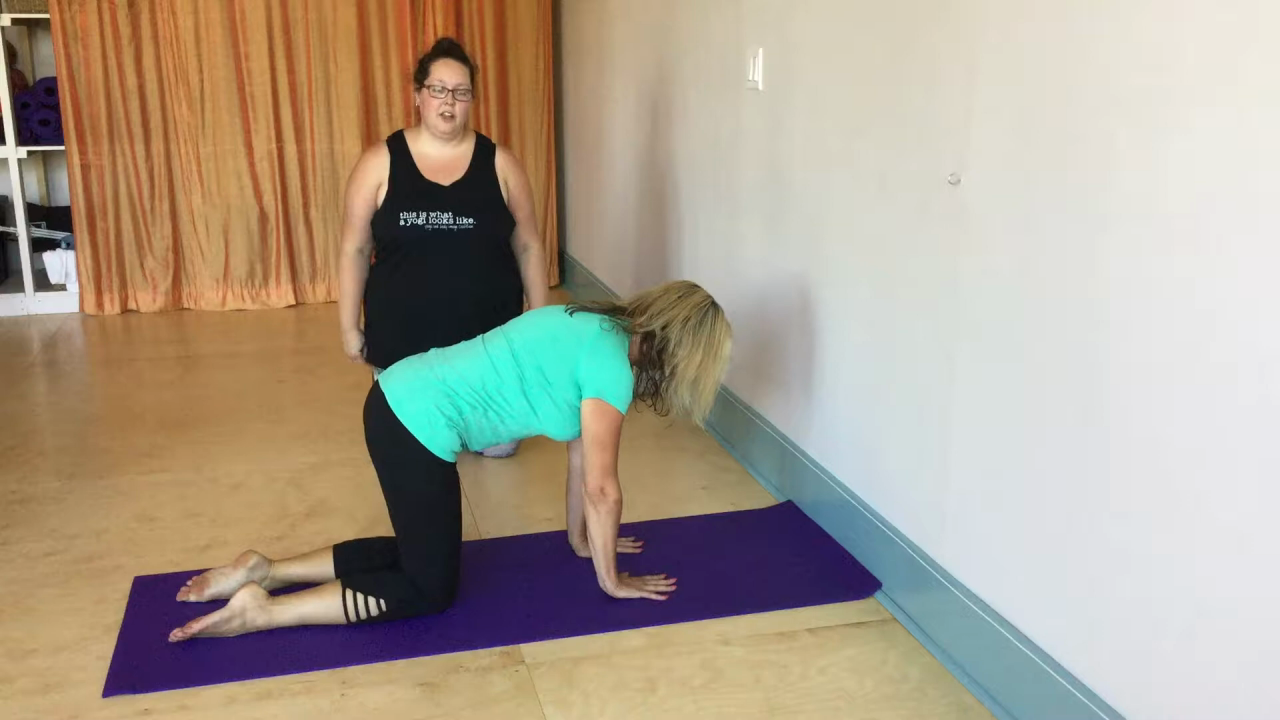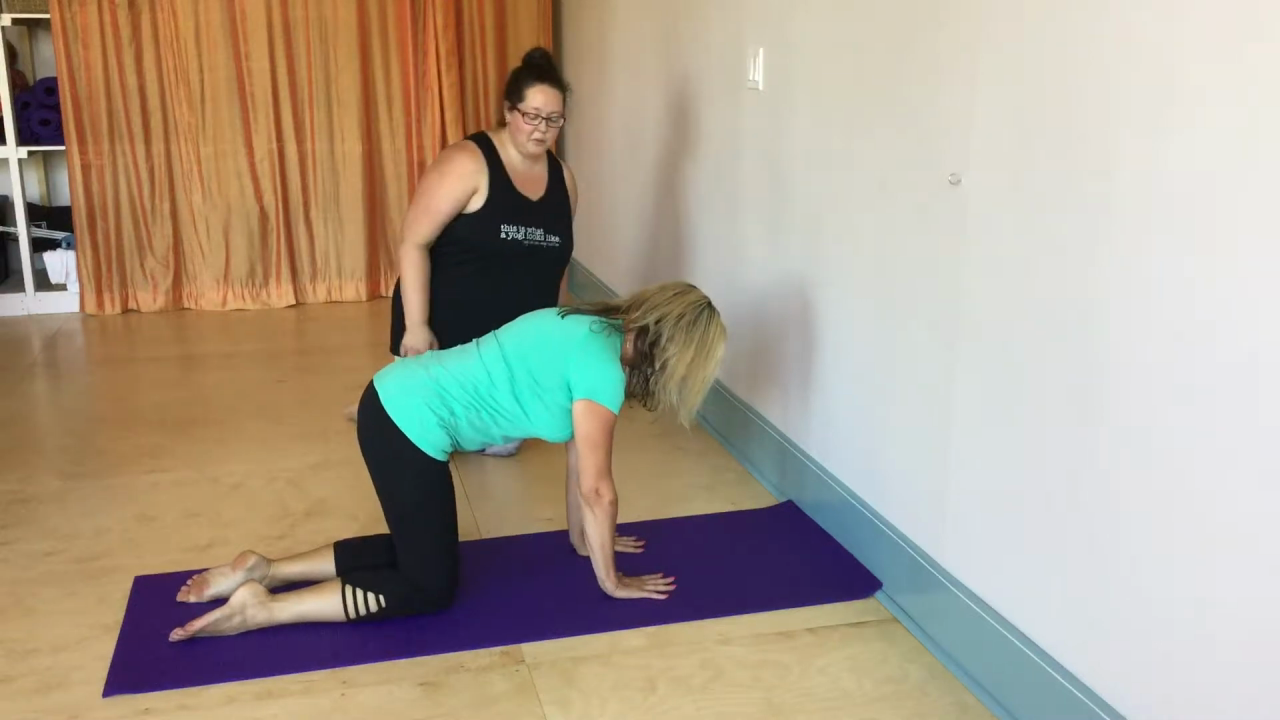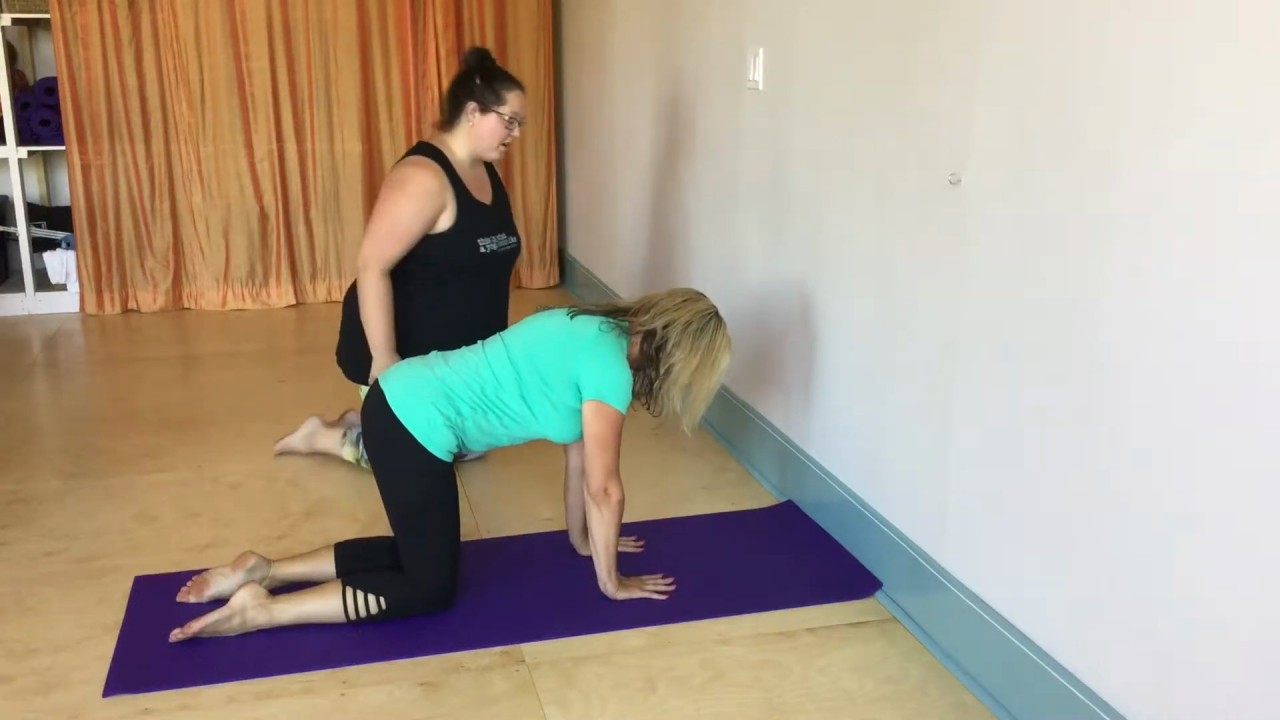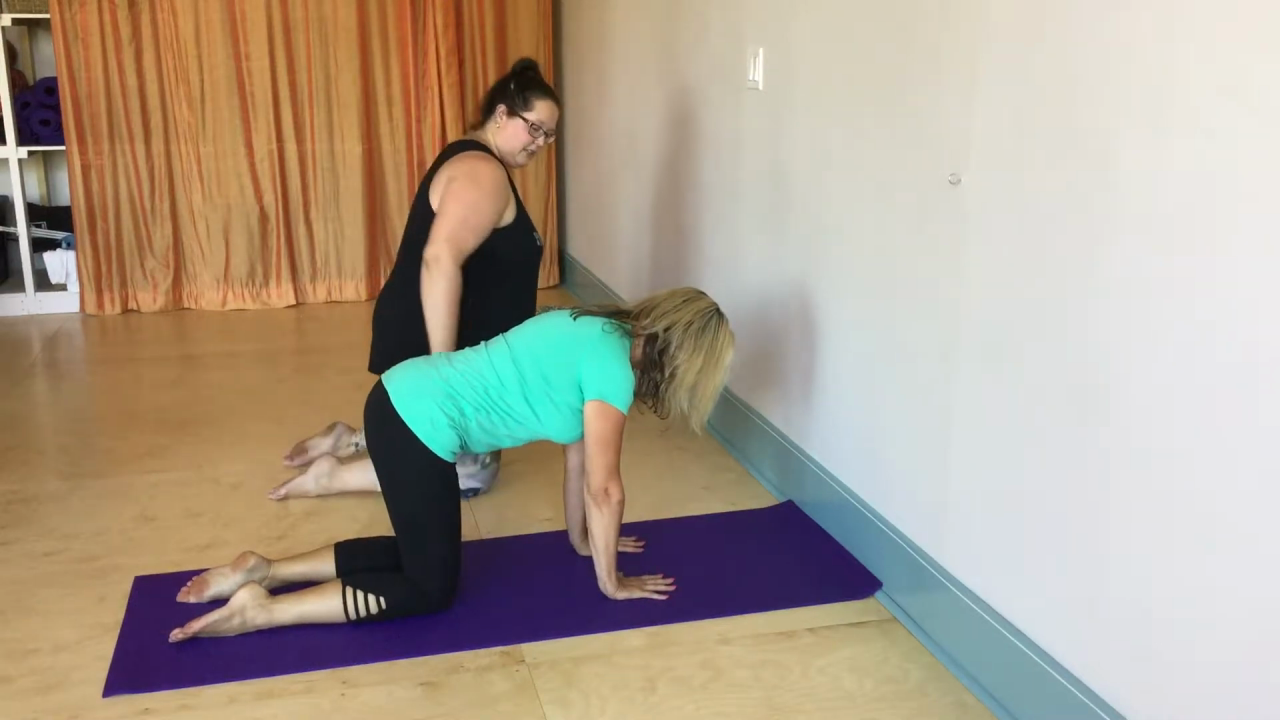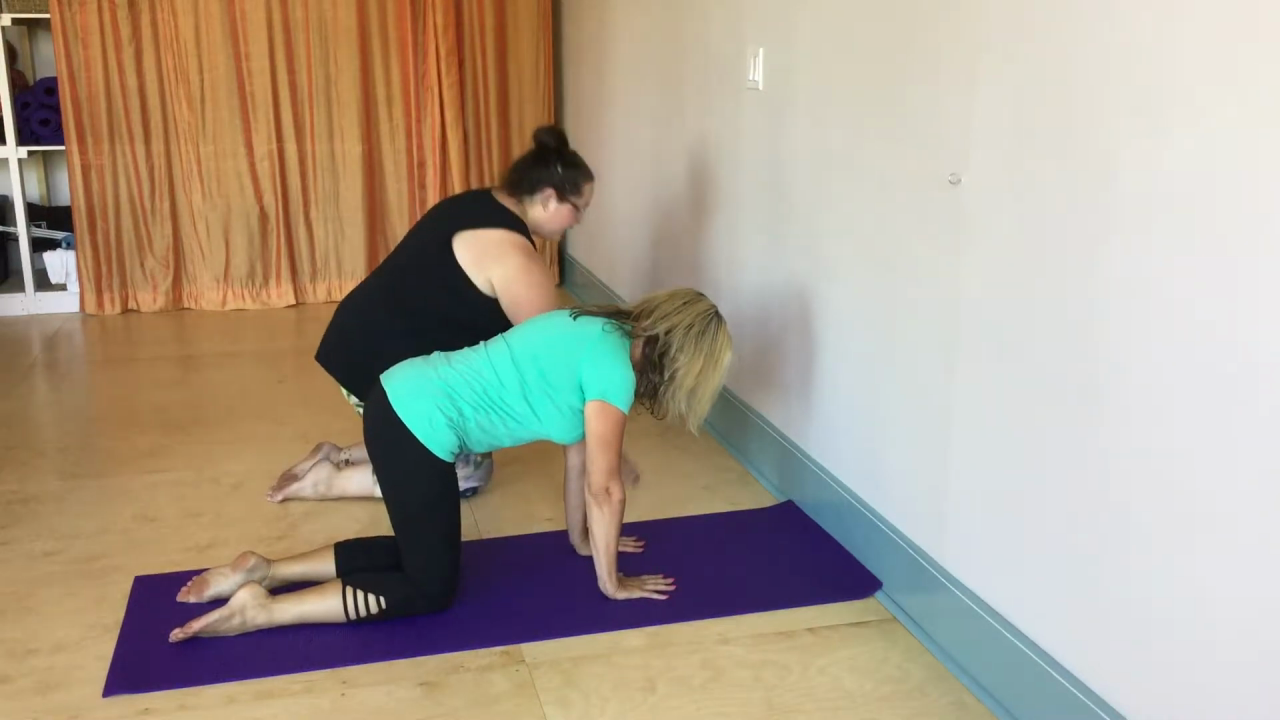
dt=1s
person 1, frame 1
left shoulder: (598, 331)
right shoulder: (612, 365)
left elbow: (579, 454)
right elbow: (601, 486)
left wrist: (580, 538)
right wrist: (611, 580)
left hip: (400, 400)
right hip: (418, 424)
left knee: (422, 552)
right knee: (431, 590)
left ankle: (263, 571)
right ankle: (259, 611)
person 1, frame 2
left shoulder: (596, 331)
right shoulder: (602, 365)
left elbow: (577, 454)
right elbow: (596, 487)
left wrist: (583, 538)
right wrist: (611, 580)
left hip: (394, 402)
right hip: (409, 424)
left knee: (418, 549)
right knee: (432, 587)
left ankle: (262, 570)
right ankle: (260, 609)
person 1, frame 3
left shoulder: (599, 333)
right shoulder: (610, 365)
left elbow: (579, 454)
right elbow: (603, 487)
left wrist: (582, 538)
right wrist: (611, 581)
left hip: (401, 400)
right hip: (415, 423)
left knee: (421, 553)
right knee: (432, 589)
left ankle: (262, 570)
right ankle: (260, 610)
person 1, frame 4
left shoulder: (602, 334)
right shoulder: (612, 367)
left elbow: (579, 454)
right elbow: (603, 488)
left wrist: (582, 538)
right wrist: (611, 581)
left hip: (403, 400)
right hip: (418, 424)
left knee: (421, 553)
right knee: (431, 588)
left ankle: (262, 570)
right ankle: (260, 609)
person 1, frame 5
left shoulder: (600, 332)
right shoulder: (613, 367)
left elbow: (578, 453)
right elbow: (605, 487)
left wrist: (582, 538)
right wrist: (612, 581)
left hip: (401, 399)
right hip: (417, 423)
left knee: (421, 552)
right knee: (432, 588)
left ankle: (263, 570)
right ankle: (260, 608)
person 2, frame 1
left shoulder: (499, 163)
right shoulder: (380, 162)
left elbow: (528, 247)
right elbow: (354, 250)
right wrist: (349, 327)
left hip: (487, 337)
right hip: (403, 338)
left knee: (498, 444)
person 2, frame 2
left shoulder: (562, 178)
right shoulder: (467, 163)
left elbow: (557, 260)
right elbow: (413, 243)
right wrist: (416, 326)
right hip: (445, 332)
left knee: (503, 444)
person 2, frame 3
left shoulder: (485, 171)
right shoulder: (422, 178)
right elbow: (372, 268)
right wrist: (383, 356)
left hip: (461, 353)
right hip: (408, 353)
person 2, frame 4
left shoulder: (475, 162)
right shoulder: (482, 173)
right elbow: (440, 260)
right wrist: (443, 357)
right hip: (441, 349)
right knee: (472, 473)
left ankle: (347, 439)
right ankle: (332, 475)
person 2, frame 5
left shoulder: (480, 204)
right shoulder: (513, 255)
left hip: (371, 345)
right hip: (384, 366)
right knee: (467, 472)
left ankle: (336, 458)
right ankle: (330, 479)
